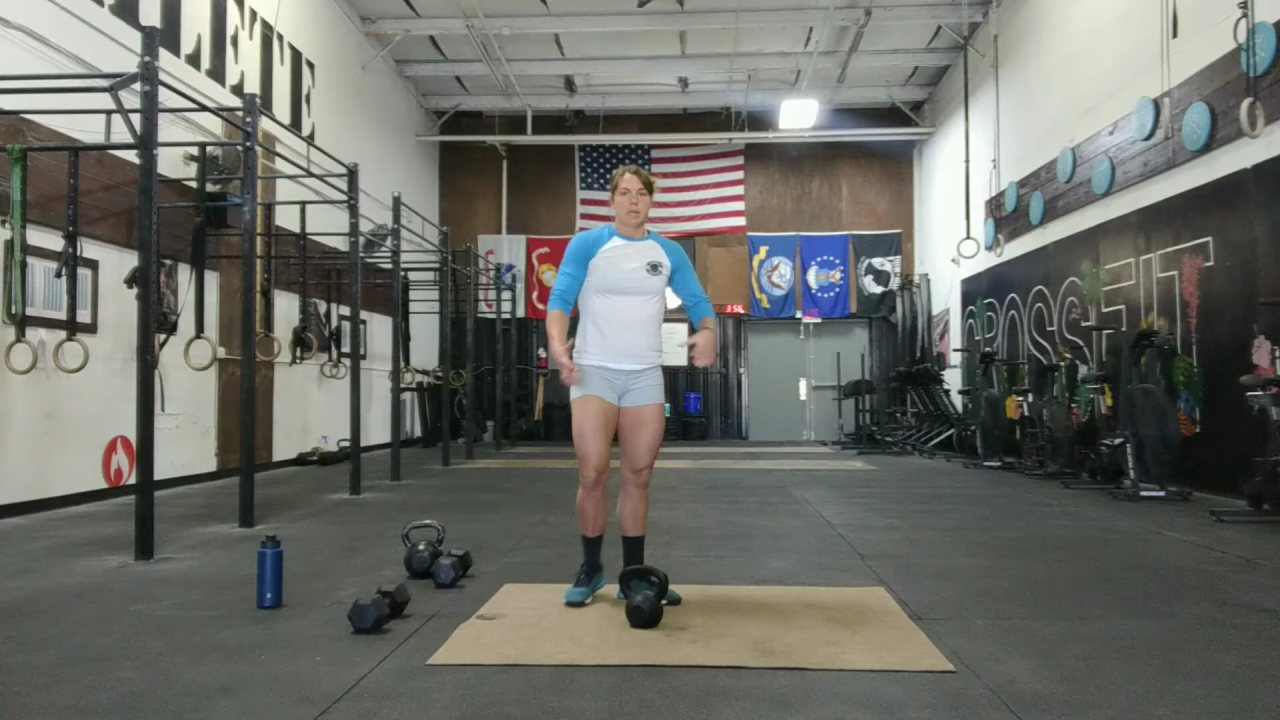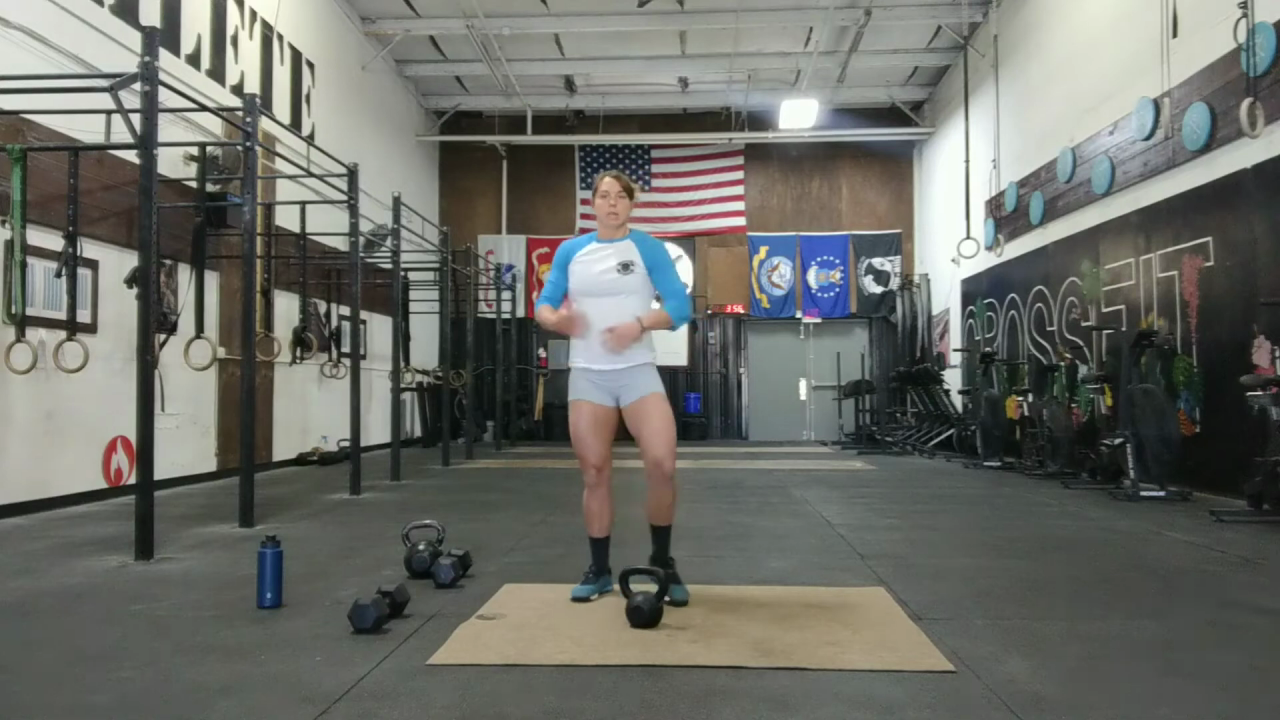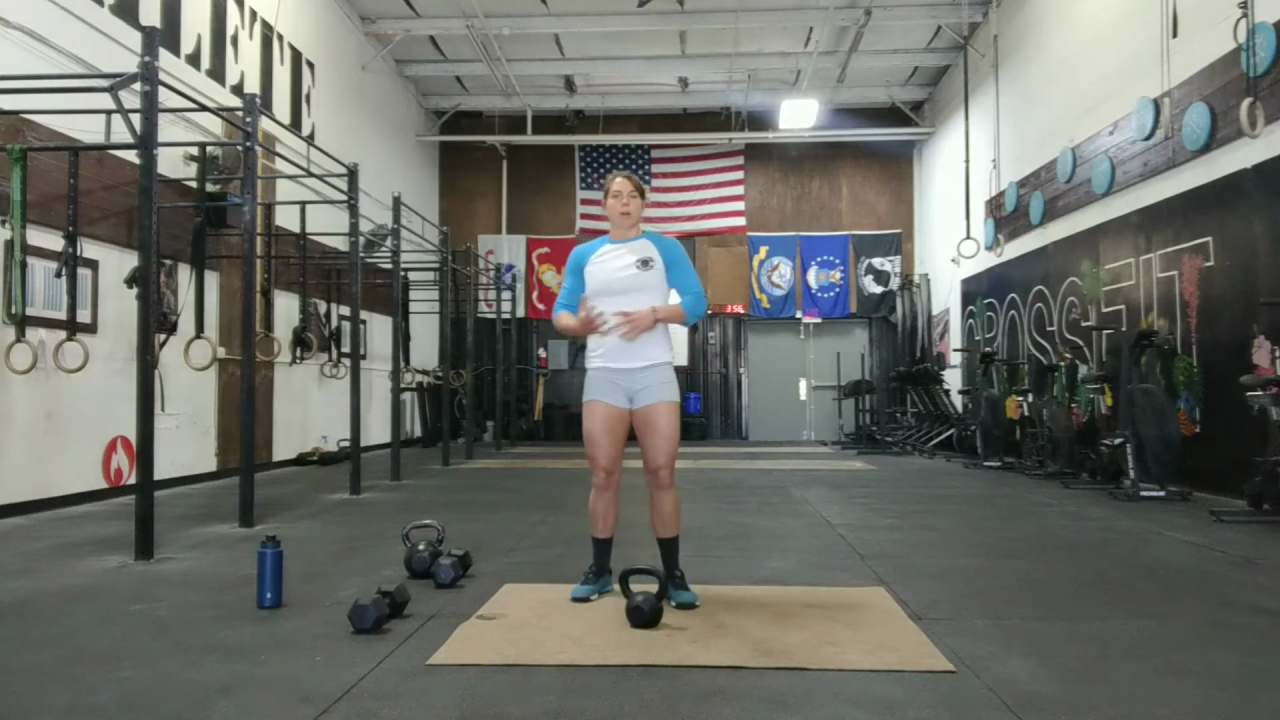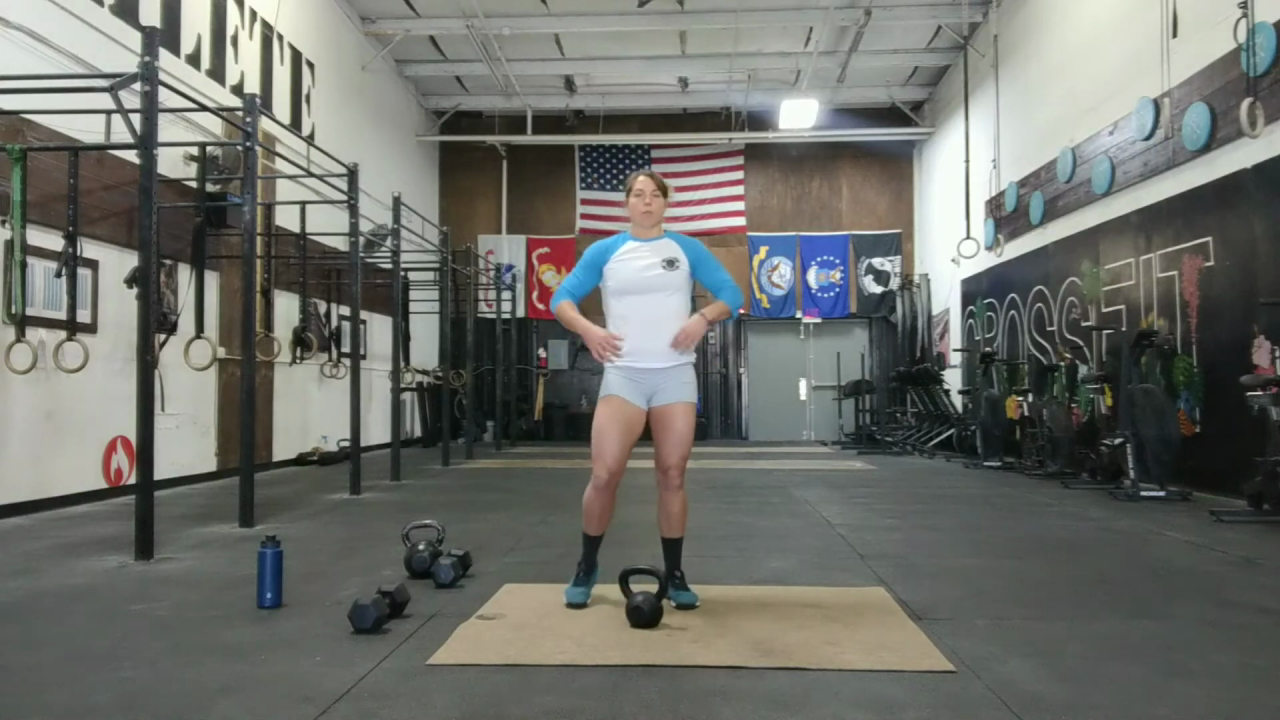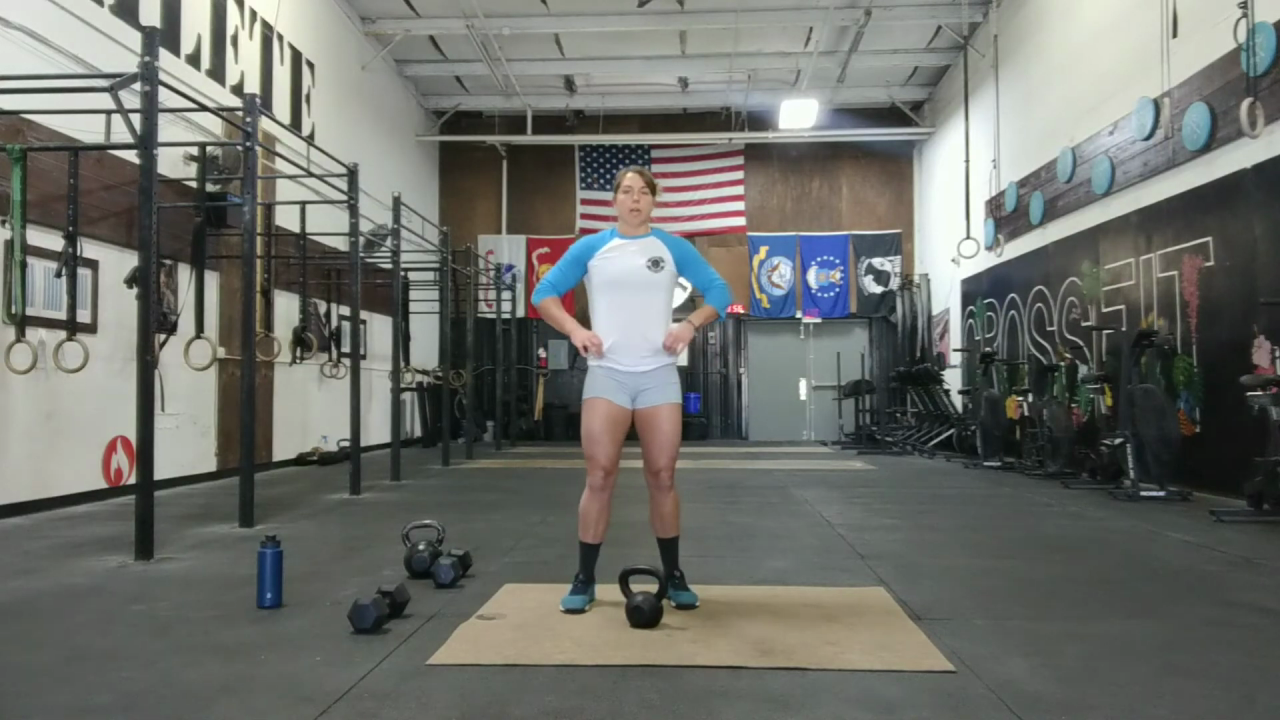
dt=0.4s
person 1, frame 1
left shoulder: (669, 252)
right shoulder: (586, 245)
left elbow: (698, 303)
right elbow: (559, 300)
left wrist: (706, 333)
right wrist: (558, 348)
left hip: (645, 376)
right hip: (594, 373)
left knee: (638, 476)
right knee: (593, 473)
left ankle: (635, 573)
right ankle: (589, 568)
person 1, frame 2
left shoulder: (650, 249)
right shoulder: (570, 251)
left elbow: (680, 307)
right elbow: (545, 301)
left wrist: (638, 326)
right wrist: (553, 319)
left hip: (638, 372)
right hip: (587, 376)
left knee: (662, 465)
right knee: (594, 475)
left ankle: (662, 560)
right ankle: (599, 570)
person 1, frame 3
left shoulder: (666, 248)
right shoulder: (583, 255)
left elbow: (696, 304)
right elbow: (560, 312)
left wrist: (656, 315)
right wrist: (577, 324)
left hip: (655, 374)
right hip: (603, 376)
left knee: (661, 476)
right knee: (603, 476)
left ankle: (673, 575)
right ankle: (600, 569)
person 1, frame 4
left shoulder: (687, 249)
right shoulder: (604, 251)
left elbow: (731, 294)
right elbow: (561, 299)
left wrist: (702, 319)
right wrist: (588, 330)
left hip: (675, 376)
right hip: (622, 376)
left knee: (672, 477)
right knee: (604, 474)
left ankle: (674, 575)
right ankle: (586, 568)
person 1, frame 5
left shoulder: (675, 248)
right shoulder: (589, 247)
left elbow: (719, 292)
right elbow: (544, 293)
left wrist: (688, 326)
right wrist: (575, 329)
left hip: (659, 375)
right hip: (606, 375)
left knee: (662, 478)
right knee: (599, 478)
left ankle: (673, 576)
right ankle: (584, 579)
